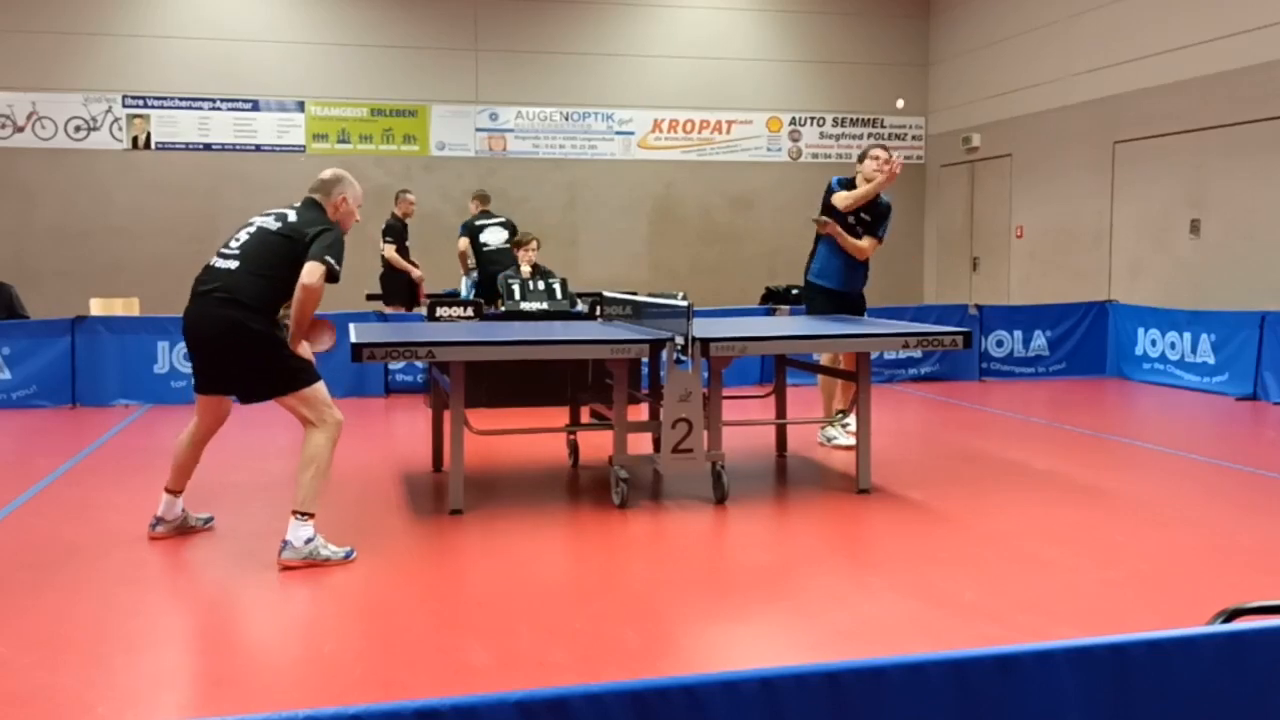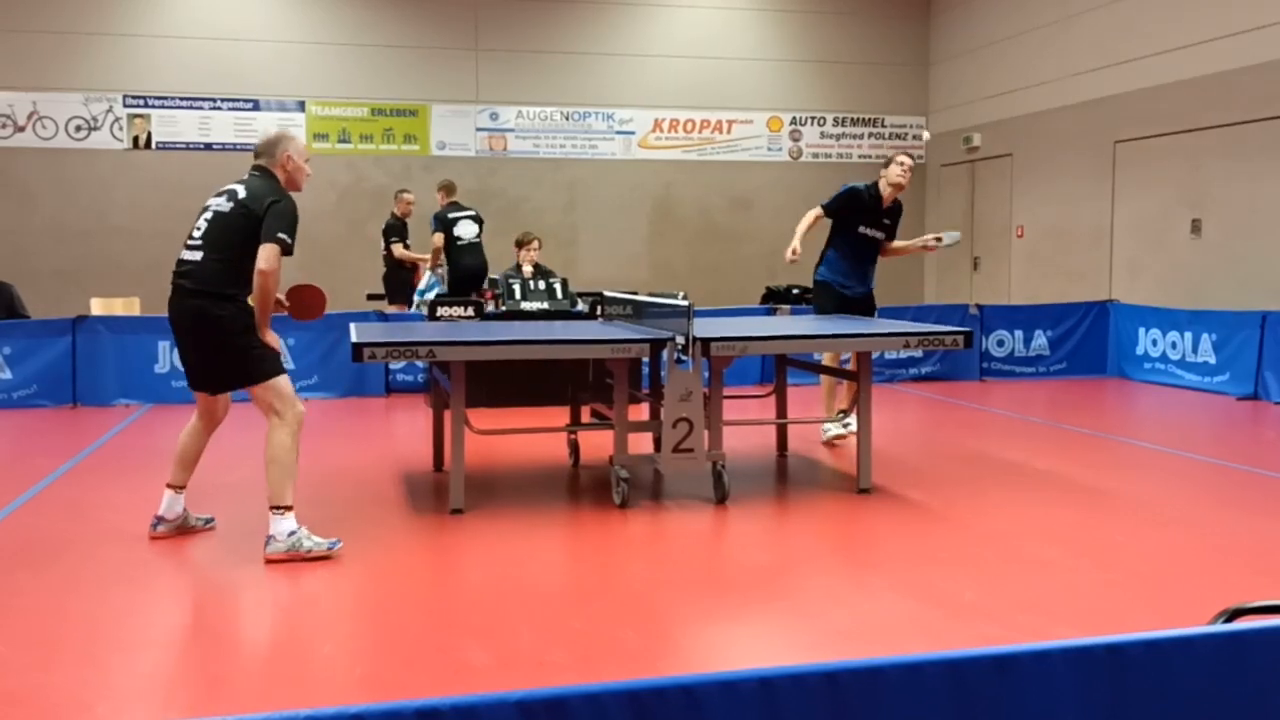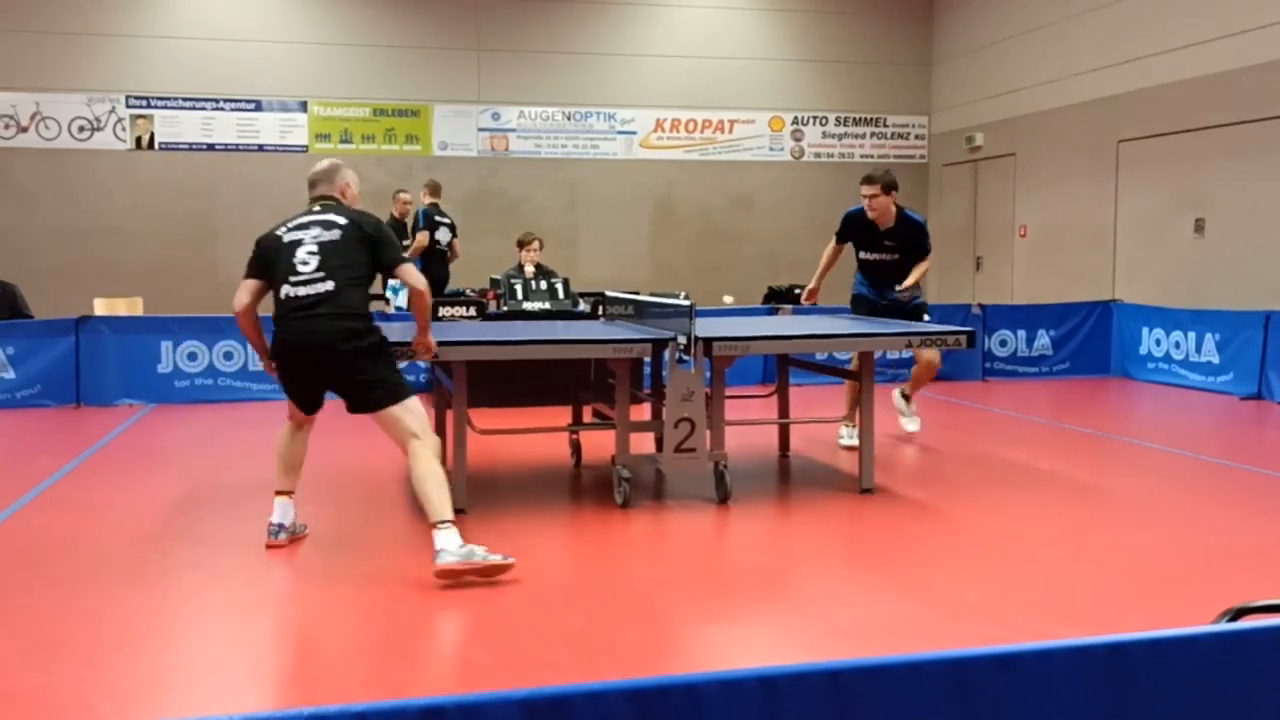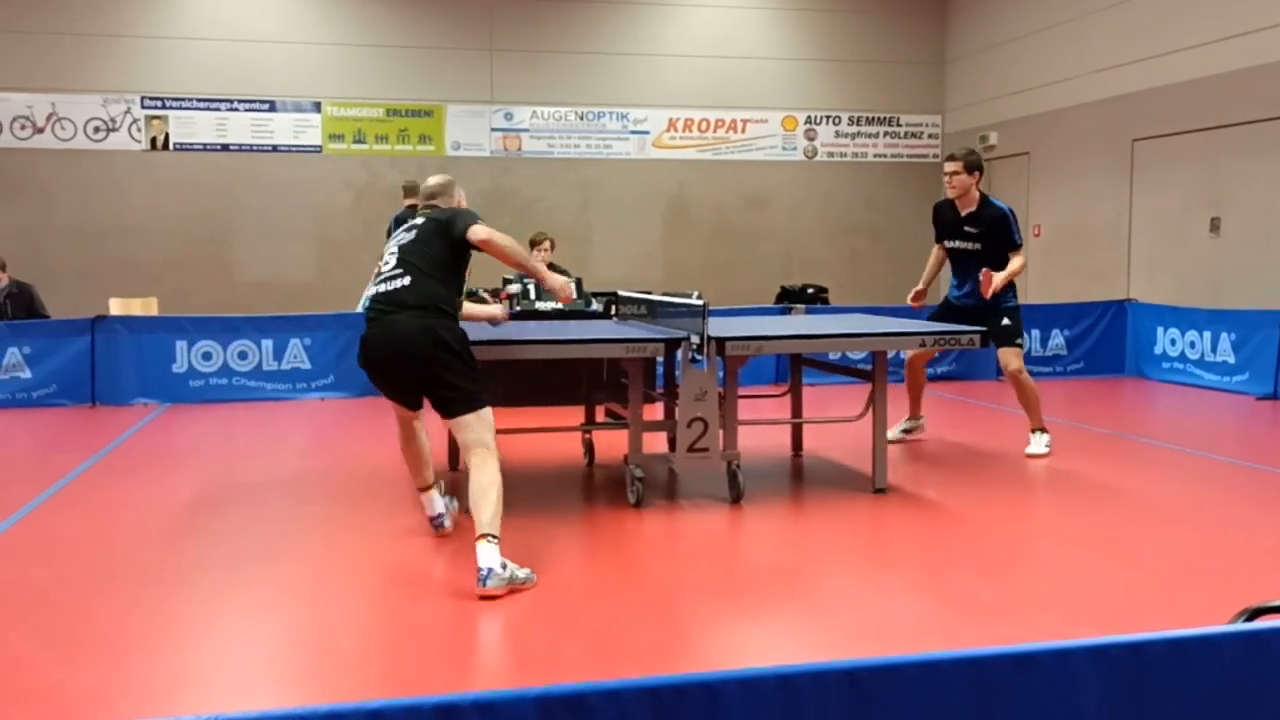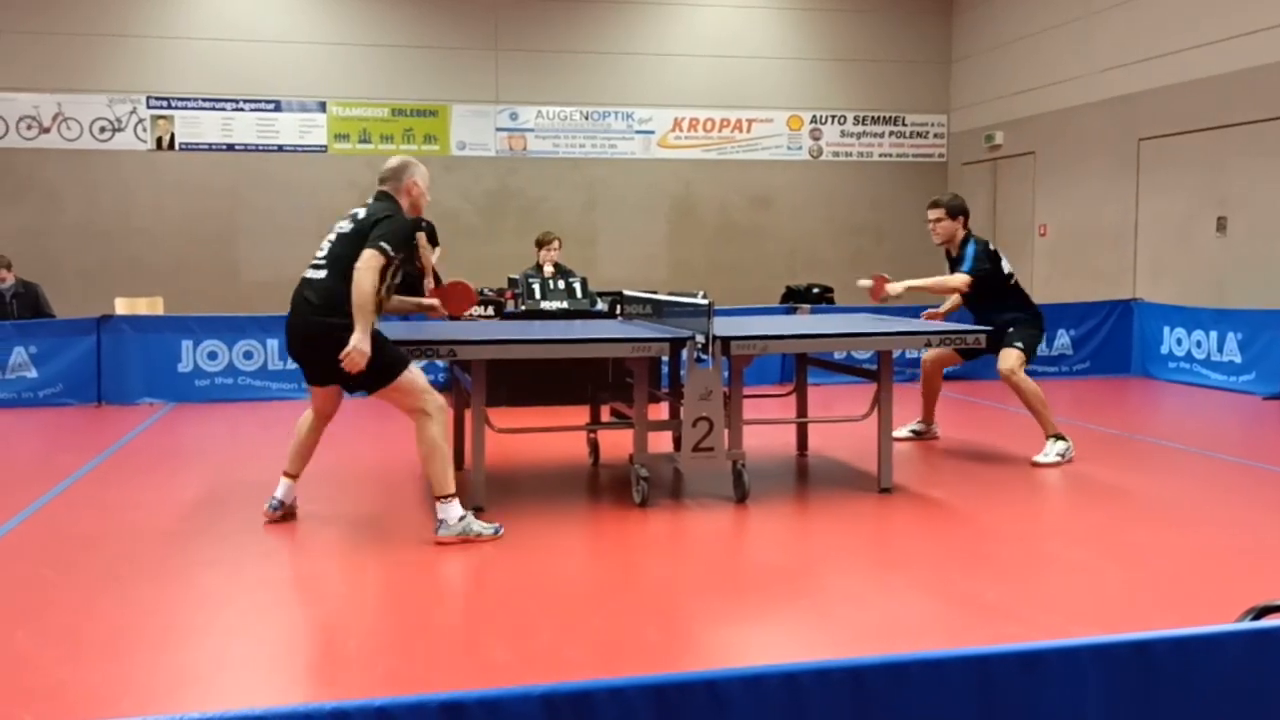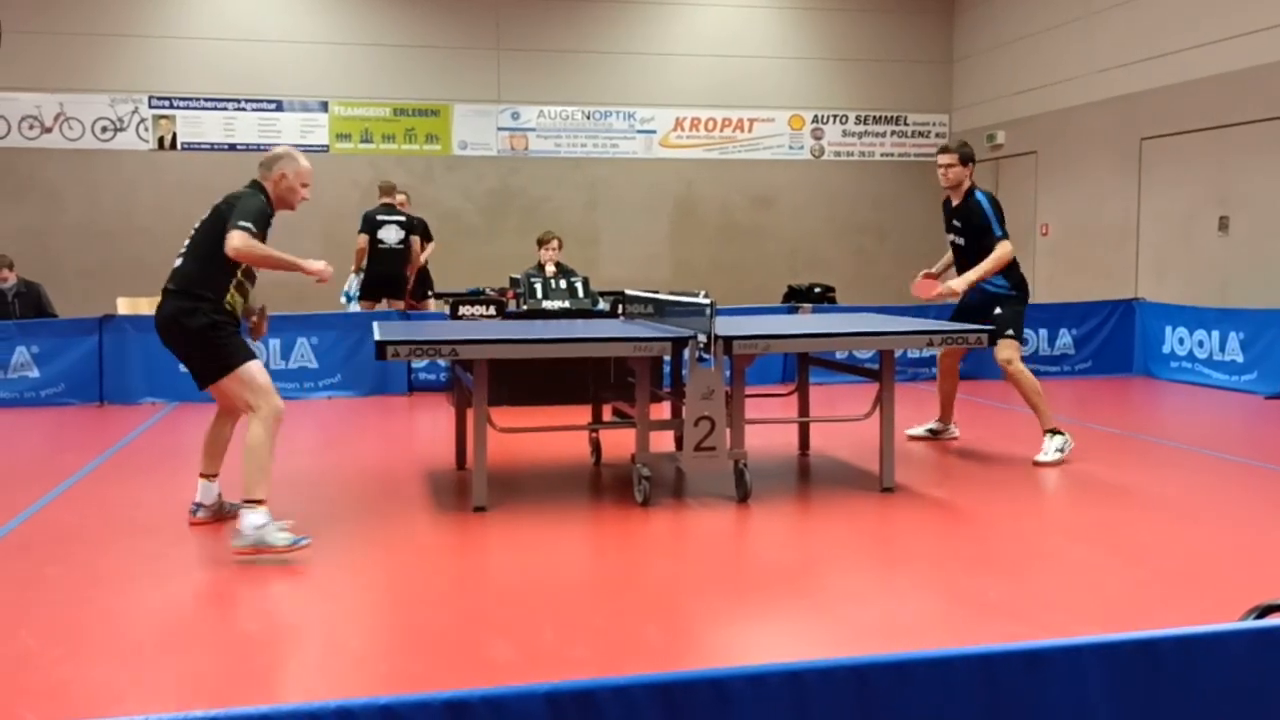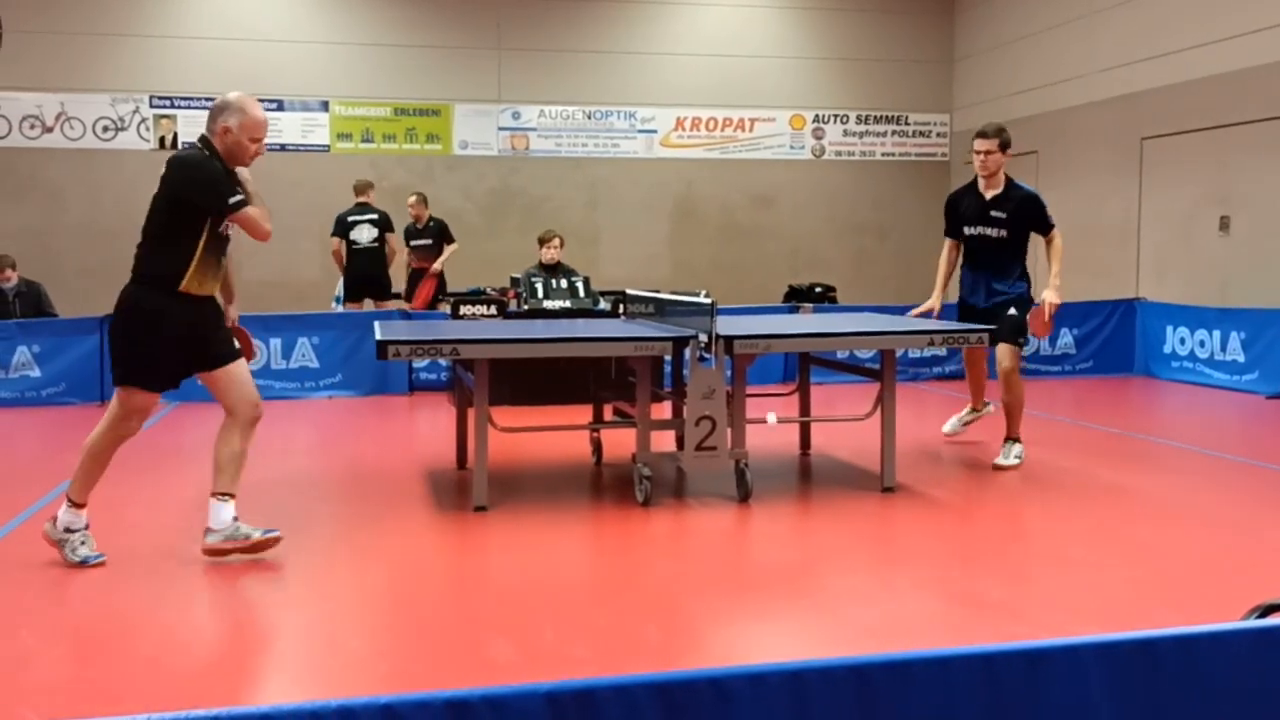
dt=0.5s
person 1, frame 1
left shoulder: (274, 218)
right shoulder: (327, 233)
right elbow: (310, 283)
left wrist: (285, 328)
right wrist: (297, 340)
left hip: (200, 316)
right hip: (240, 324)
left knee: (208, 418)
right knee: (324, 421)
left ankle: (169, 514)
right ankle: (300, 539)
person 1, frame 2
left shoulder: (231, 193)
right shoulder: (278, 202)
right elbow: (265, 267)
left wrist: (262, 299)
right wrist: (262, 327)
left hip: (186, 307)
right hip: (218, 314)
left knee: (210, 412)
right knee: (286, 412)
left ankle: (170, 512)
right ankle: (283, 531)
person 1, frame 3
left shoulder: (274, 237)
right shoulder: (365, 225)
left elbow: (242, 307)
right elbow: (416, 284)
left wrist: (263, 350)
right wrist: (424, 334)
left hip: (295, 344)
right hip: (352, 342)
left knee: (298, 420)
right knee: (420, 440)
left ankle: (281, 521)
right ankle: (449, 545)
person 1, frame 4
left shoulder: (402, 235)
right shoulder: (453, 218)
right elbow: (484, 236)
left wrist: (490, 312)
right wrist: (544, 276)
left hip: (377, 342)
right hip: (429, 337)
left knee: (407, 417)
right knee: (482, 452)
left ankle: (437, 509)
right ankle: (490, 563)
person 1, frame 5
left shoulder: (360, 217)
right shoulder: (397, 222)
right elbow: (366, 269)
left wrist: (416, 306)
right wrist: (362, 333)
left hip: (301, 325)
right hip: (337, 330)
left knee: (323, 407)
right knee: (431, 410)
left ankle: (282, 497)
right ankle: (451, 516)
person 1, frame 6
left shoulder: (241, 205)
right shoulder: (251, 204)
right elbow: (236, 247)
left wrist: (250, 315)
right wrist: (304, 266)
left hip: (189, 316)
right hip: (195, 318)
left knee: (233, 403)
right knee: (267, 409)
left ankle: (207, 500)
right ankle: (254, 522)
person 1, frame 7
left shoulder: (220, 173)
right shoulder: (194, 168)
right elbow: (262, 229)
left wrist: (228, 301)
right wrist: (246, 186)
left hip: (200, 310)
right hip: (155, 308)
left knee: (246, 409)
right knee: (124, 422)
left ankle: (222, 525)
right ankle: (68, 524)
person 2, frame 1
left shoulder: (883, 207)
right shoulder: (839, 185)
left elbow: (864, 251)
right elbow: (843, 203)
left wrist: (834, 231)
right wrist: (880, 183)
left hip: (852, 289)
right hip: (822, 284)
left knee: (853, 354)
right knee: (831, 352)
left ankle: (844, 413)
right ankle: (827, 427)
person 2, frame 2
left shoulder: (896, 209)
right shoulder: (855, 194)
right elbow: (814, 213)
left wrist: (918, 244)
right wrist: (796, 240)
left hip: (862, 289)
right hip: (831, 282)
left ankle: (847, 413)
right ankle: (830, 421)
person 2, frame 3
left shoulder: (914, 225)
right shoulder: (852, 218)
left elbow: (924, 259)
right elbow: (836, 246)
left wrist: (908, 282)
right wrist: (816, 281)
left hip: (906, 298)
right hip: (867, 296)
left knee: (930, 361)
left ankle: (905, 396)
right ankle: (849, 424)
person 2, frame 4
left shoulder: (1000, 213)
right shoulder: (941, 211)
left elbow: (1018, 257)
left wrist: (1004, 276)
right wrist: (923, 285)
left hip: (998, 304)
right hip: (958, 301)
left knee: (1013, 368)
right knee: (915, 357)
left ankle: (1039, 432)
right ankle: (914, 420)
person 2, frame 5
left shoulder: (976, 250)
right shoulder: (952, 253)
left elbow: (960, 282)
left wrist: (907, 284)
right wrist: (945, 309)
left hip: (1018, 324)
right hip: (988, 325)
left knee: (1009, 369)
right knee: (931, 360)
left ankle: (1057, 440)
right ankle: (926, 423)
person 2, frame 6
left shoulder: (981, 203)
right shoulder: (949, 206)
left elbow: (1005, 251)
left wrist: (967, 278)
right wrist: (938, 270)
left hip: (1004, 295)
right hip: (976, 297)
left knee: (1007, 359)
right knee: (946, 356)
left ankle: (1055, 435)
right ankle: (944, 423)
person 2, frame 7
left shoulder: (1025, 199)
right shoulder: (959, 200)
left elbow: (1053, 239)
right elbow: (950, 247)
left wrist: (1052, 286)
right wrist: (936, 296)
left hip: (1011, 296)
right hip: (972, 295)
left knee: (1007, 365)
right knee: (972, 361)
left ankle: (1013, 440)
right ankle: (978, 405)
